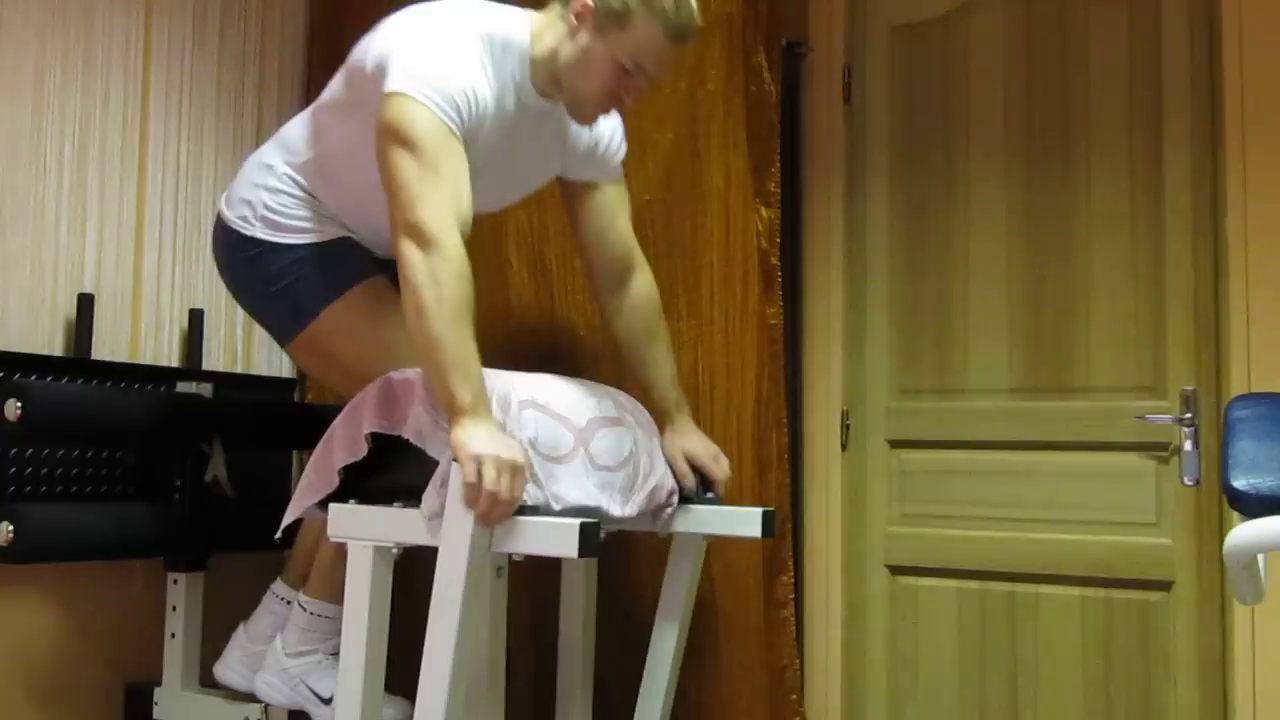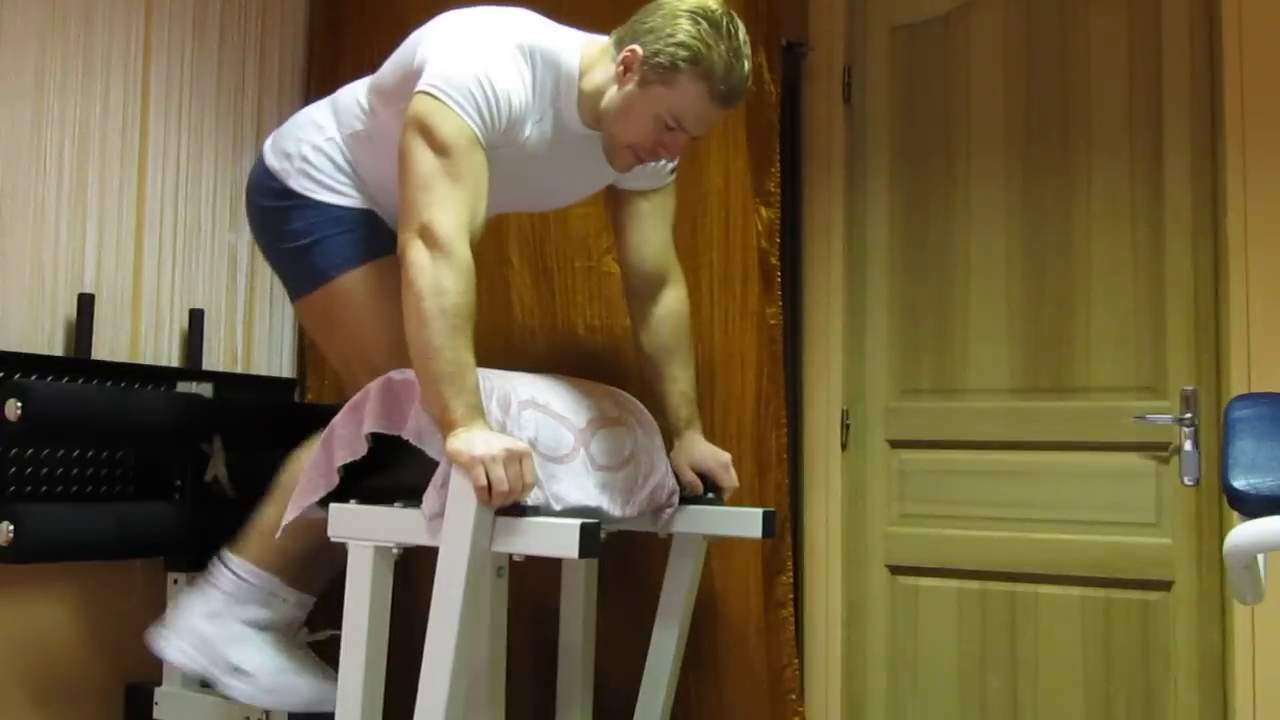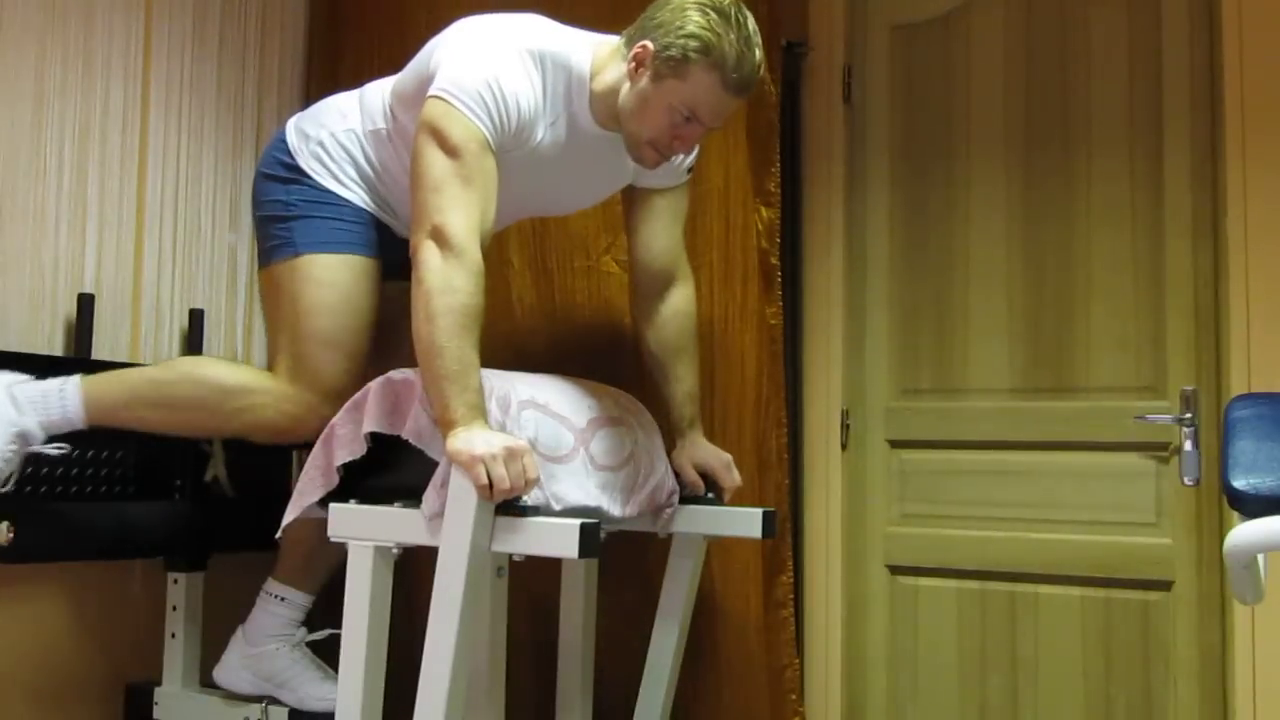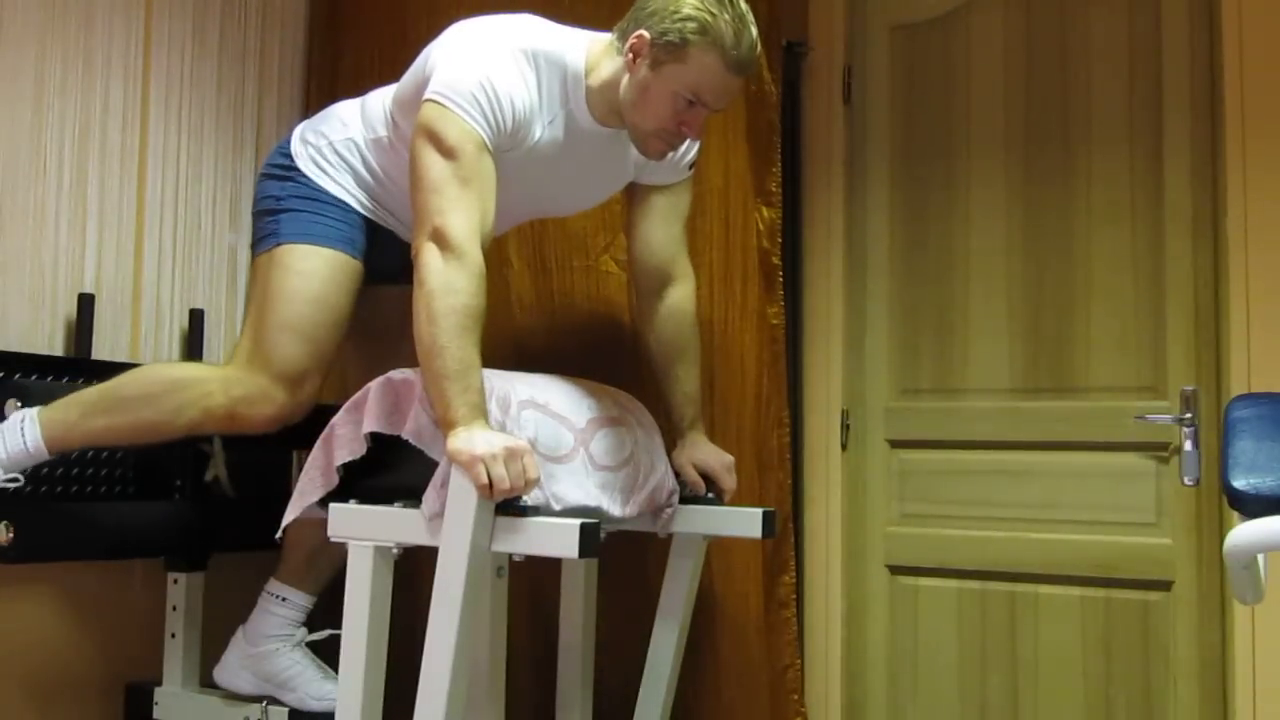
dt=0.4s
person 1, frame 1
left shoulder: (591, 125)
left elbow: (622, 275)
right elbow: (428, 240)
left wrist: (673, 421)
right wrist: (470, 418)
left hip: (356, 242)
right hip: (280, 231)
left ankle: (265, 641)
right ankle: (301, 652)
person 1, frame 2
left shoulder: (646, 140)
right shoulder: (487, 66)
left elbow: (656, 286)
right elbow: (436, 244)
left wrist: (684, 432)
right wrist: (464, 425)
left hip: (386, 212)
right hip: (313, 188)
right knee: (407, 403)
left ankle: (256, 628)
right ankle: (222, 617)
person 1, frame 3
left shoulder: (663, 134)
right shoulder: (498, 67)
left elbow: (664, 287)
right elbow: (447, 245)
left wrist: (687, 432)
right wrist: (463, 424)
left hip: (401, 216)
right hip: (326, 174)
right knee: (304, 401)
left ankle: (265, 642)
person 1, frame 4
left shoulder: (664, 138)
right shoulder: (493, 67)
left elbow: (666, 285)
right elbow: (449, 247)
left wrist: (689, 431)
right wrist: (465, 425)
left hip: (409, 231)
right hip: (332, 181)
right knee: (265, 392)
left ankle: (267, 642)
